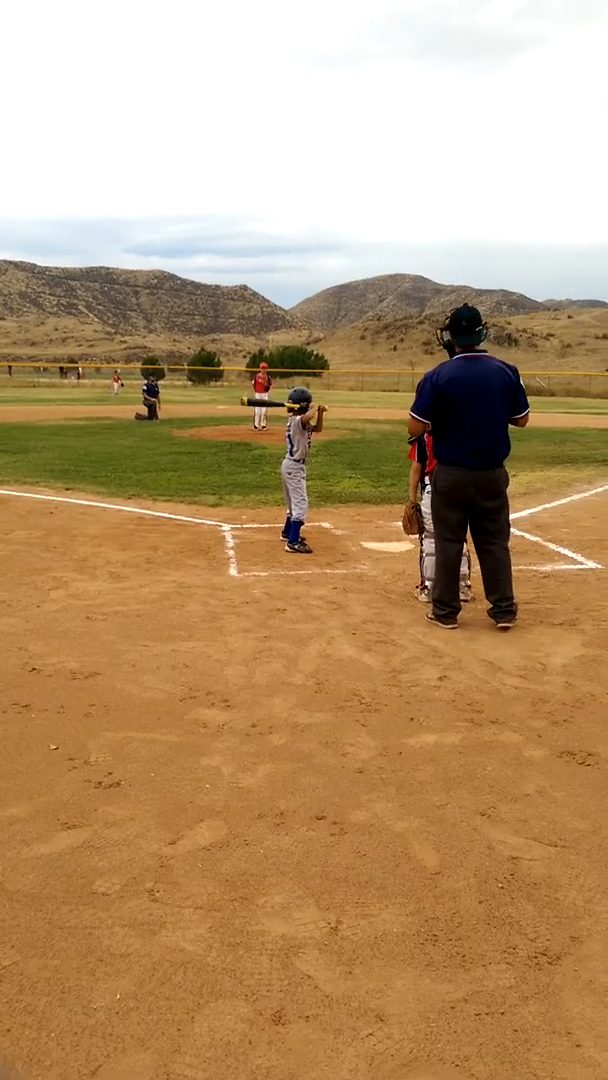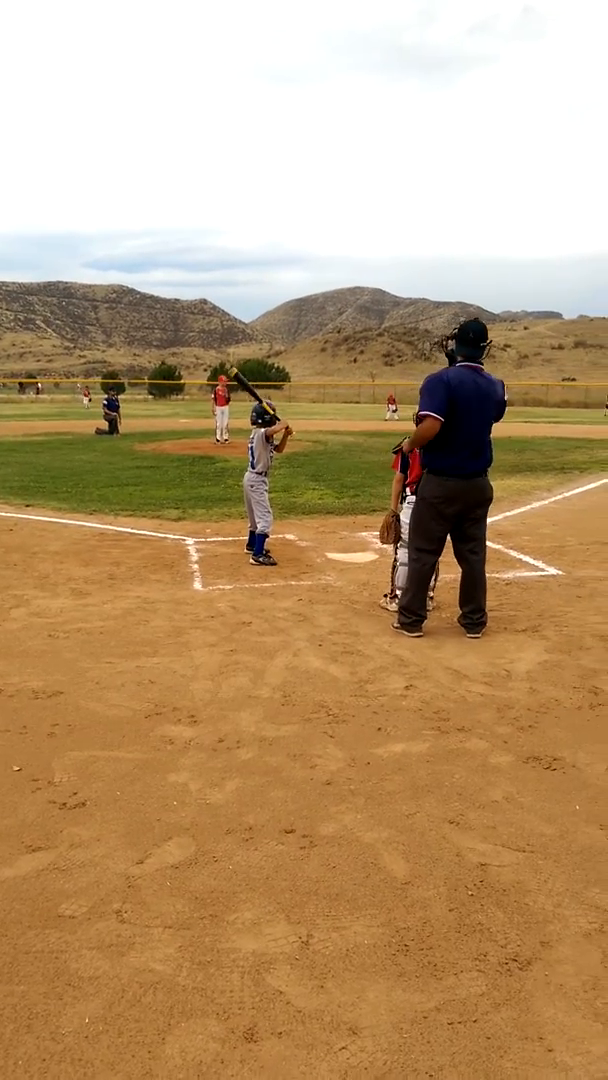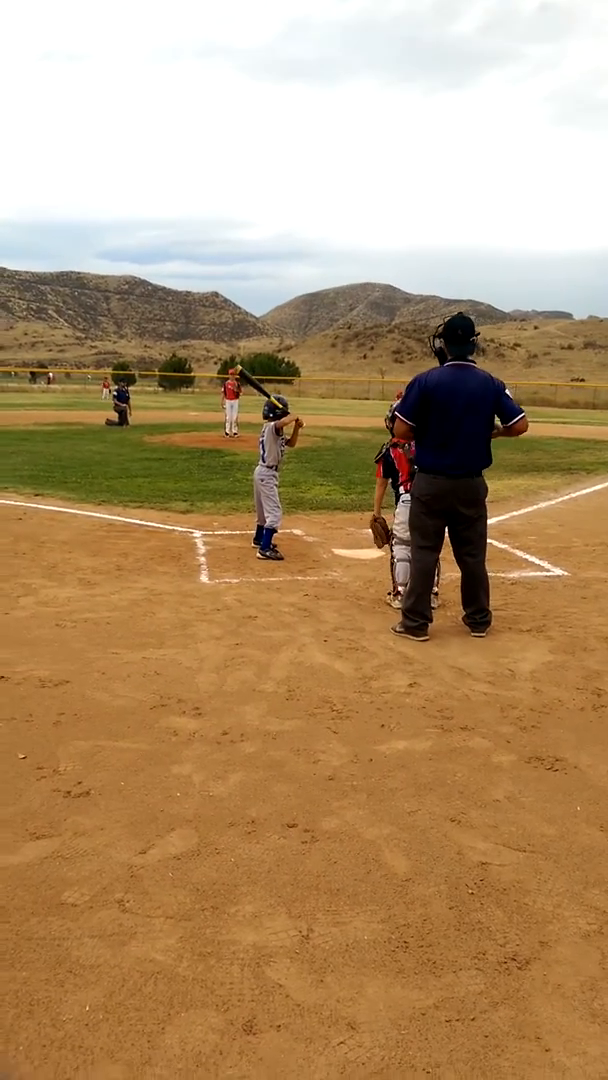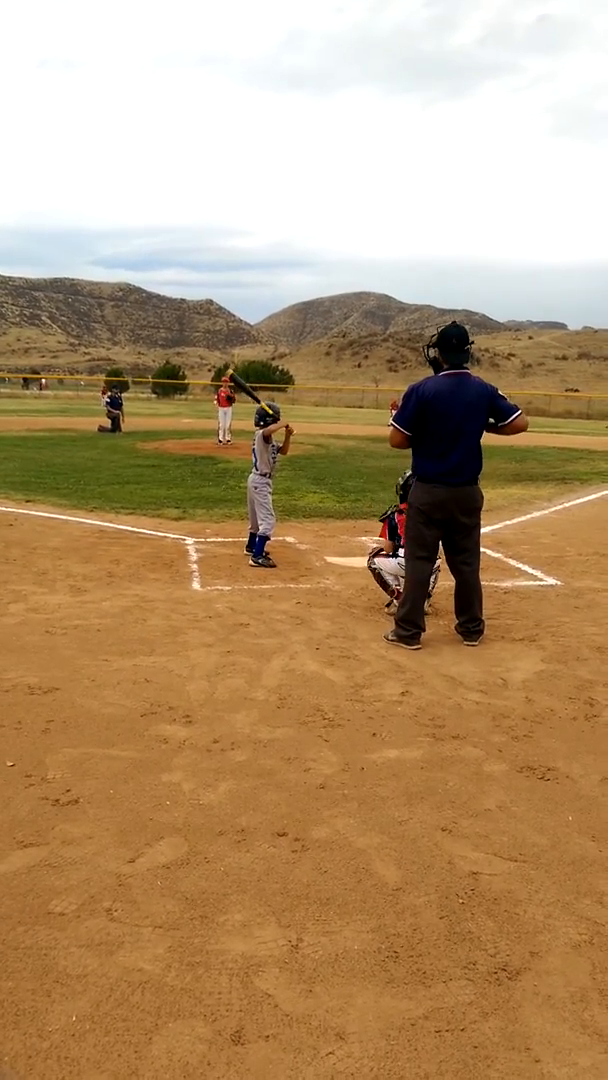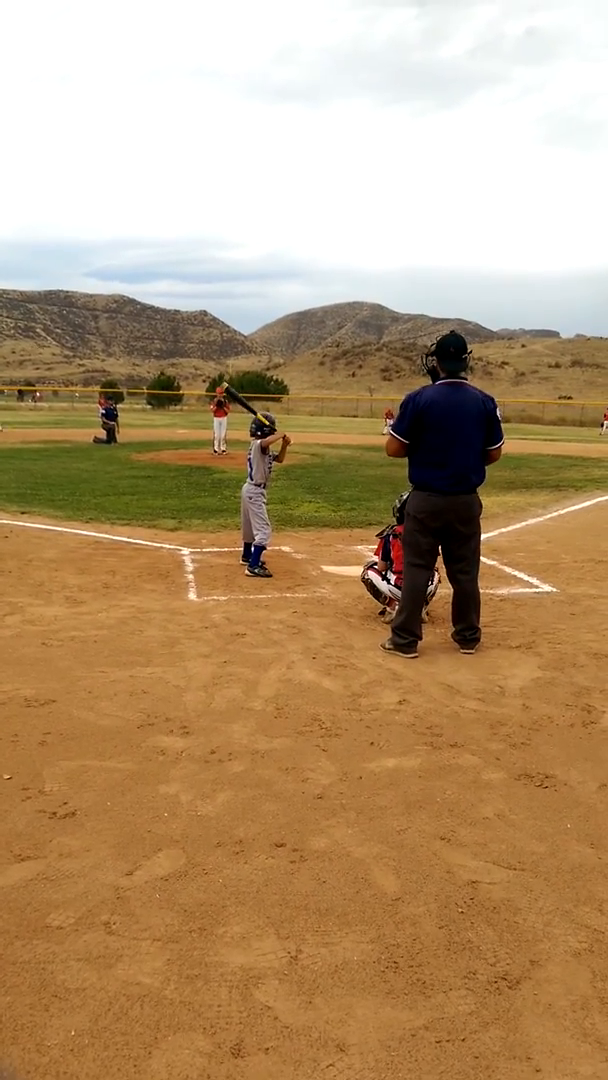
dt=1s
person 1, frame 1
left shoulder: (438, 376)
right shoulder: (506, 372)
left elbow: (415, 428)
right elbow: (521, 420)
left hip: (451, 475)
right hip: (492, 474)
left knee: (449, 543)
right knee: (495, 544)
left ankle: (445, 611)
right ankle: (504, 610)
person 1, frame 2
left shoulder: (441, 380)
right shoulder: (495, 386)
left elbow: (430, 428)
left wrist: (409, 444)
left hip: (440, 483)
right hip: (477, 483)
left knee: (424, 553)
right knee: (473, 553)
left ankle: (411, 619)
right ankle: (474, 620)
person 1, frame 3
left shoulder: (426, 381)
right shoulder: (490, 384)
left elbow: (401, 430)
right elbow: (520, 425)
right wrist: (494, 430)
left hip: (431, 482)
right hip: (471, 484)
left knee: (424, 553)
right knee: (472, 554)
left ankle: (416, 622)
right ankle: (478, 620)
person 1, frame 4
left shoulder: (422, 390)
right shoulder: (484, 391)
left elbow: (397, 440)
right elbow: (520, 423)
right wrist: (484, 426)
left hip: (428, 491)
right hip: (467, 492)
left knee: (419, 561)
right knee: (467, 562)
left ankle: (408, 631)
right ankle: (471, 628)
person 1, frame 5
left shoulder: (419, 399)
right shoulder: (484, 402)
left elbow: (393, 449)
right elbow: (494, 454)
left hip: (425, 500)
right hip: (466, 501)
left knee: (416, 570)
right knee: (465, 571)
left ankle: (405, 640)
right ankle: (467, 636)
